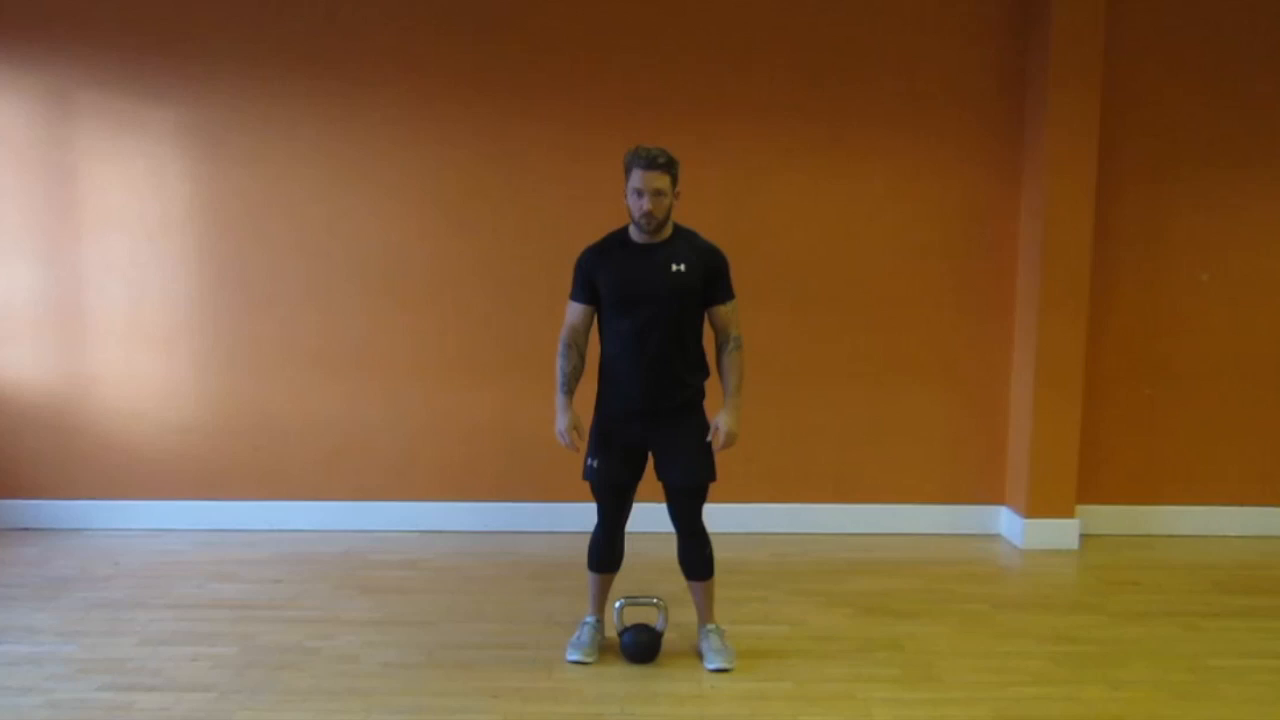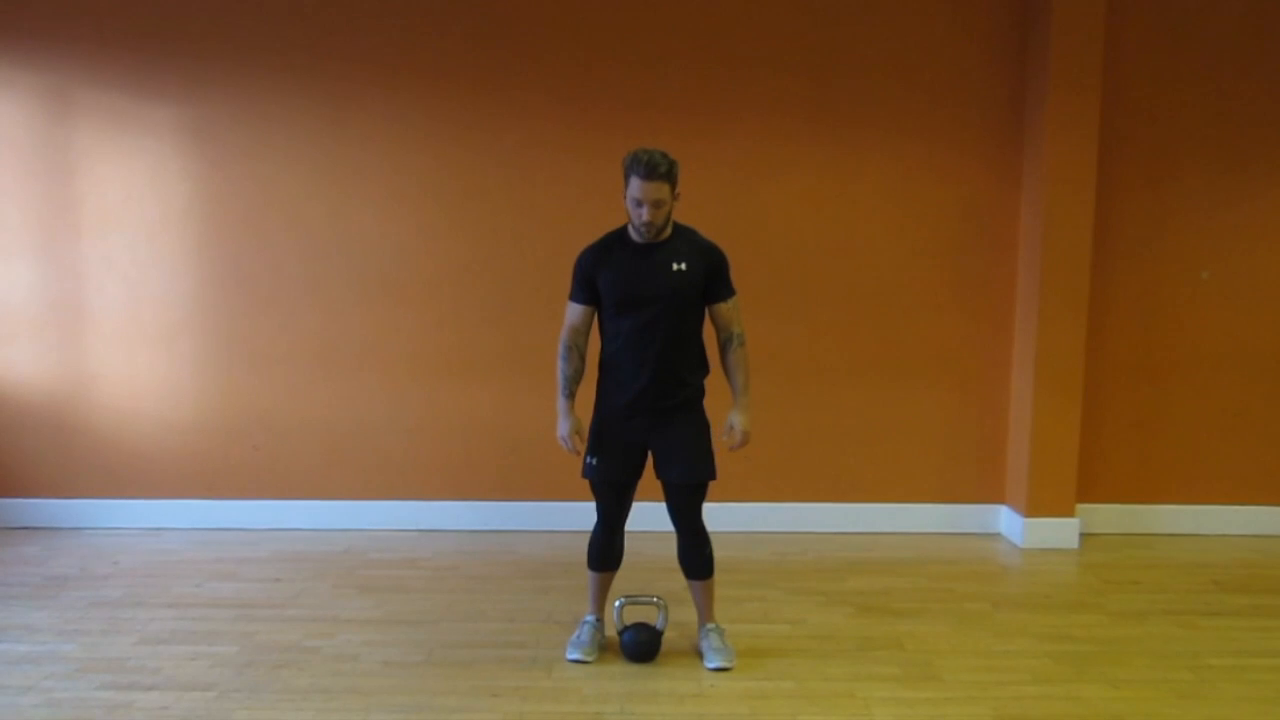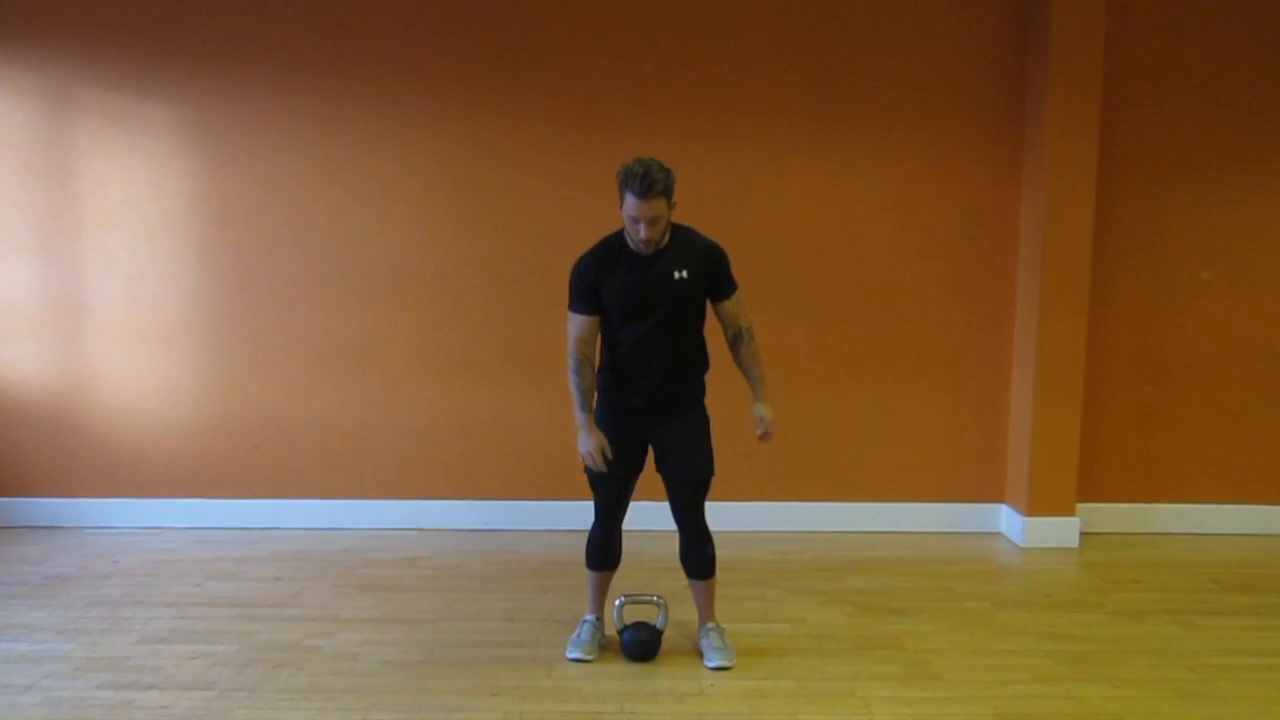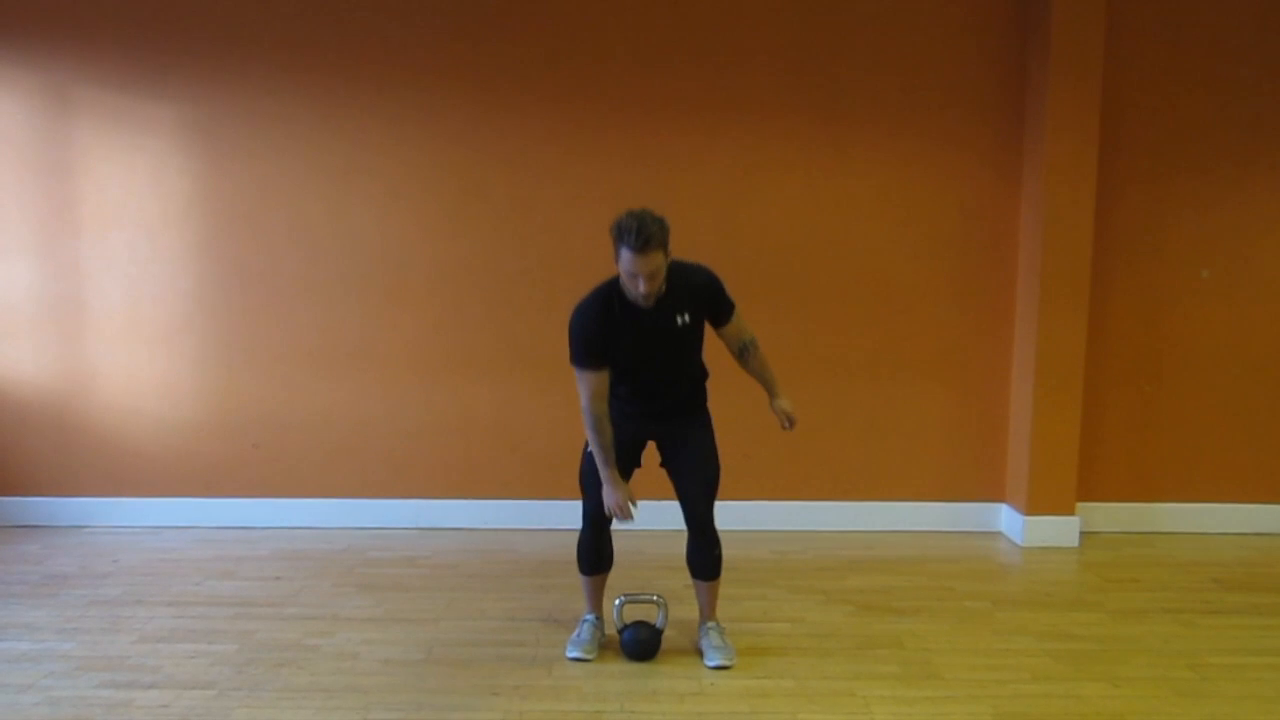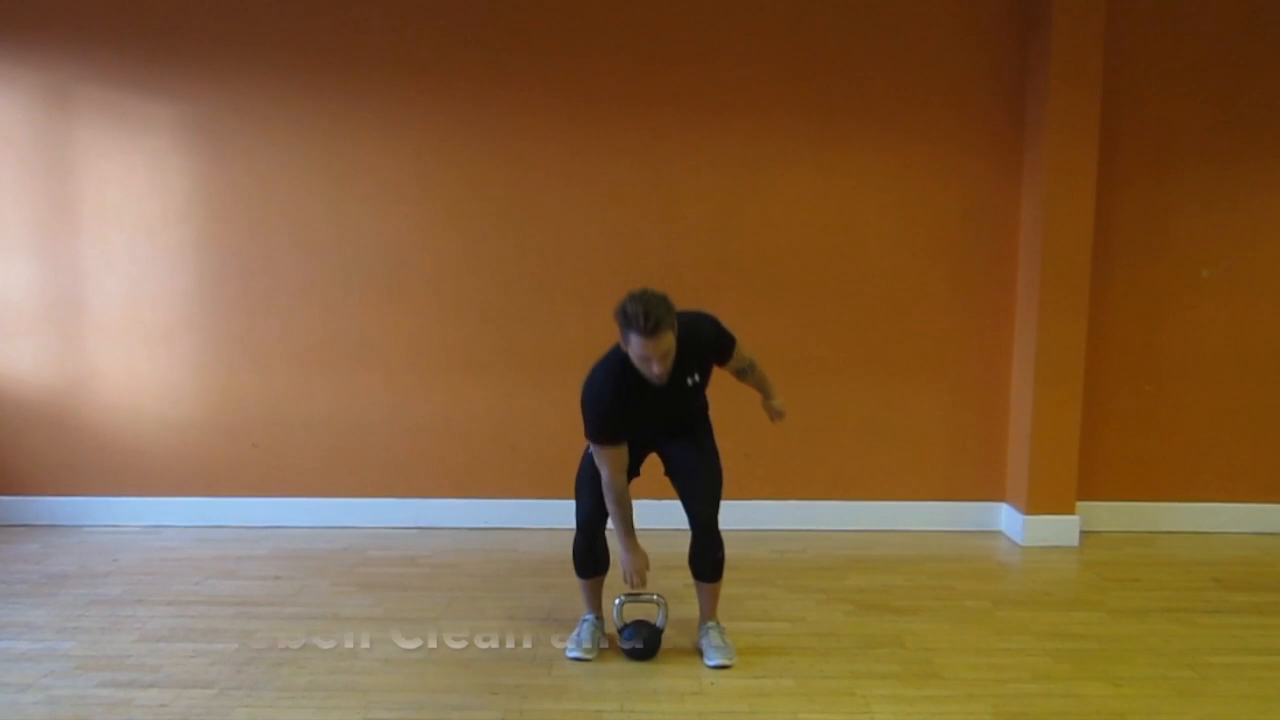
dt=0.2s
person 1, frame 1
left shoulder: (703, 257)
right shoulder: (598, 258)
left elbow: (728, 335)
right elbow: (573, 335)
left wrist: (730, 405)
right wrist: (564, 405)
left hip: (682, 416)
right hip: (616, 417)
left knee: (689, 522)
right knee: (609, 521)
left ankle: (708, 628)
right ankle: (593, 622)
person 1, frame 2
left shoulder: (703, 255)
right shoulder: (597, 257)
left elbow: (730, 331)
right elbow: (574, 335)
left wrist: (740, 404)
right wrist: (565, 409)
left hip: (682, 415)
right hip: (616, 415)
left knee: (689, 521)
right knee: (609, 520)
left ankle: (709, 628)
right ankle: (593, 622)
person 1, frame 3
left shoulder: (703, 254)
right shoulder: (593, 264)
left elbow: (737, 325)
right elbow: (580, 347)
left wrist: (759, 397)
right wrist: (585, 424)
left hip: (683, 412)
right hip: (618, 412)
left knee: (690, 518)
right knee: (607, 517)
left ankle: (708, 626)
right ankle: (593, 620)
person 1, frame 4
left shoulder: (698, 284)
right shoulder: (591, 313)
left elbow: (740, 340)
right elbow: (592, 401)
left wrist: (774, 394)
right wrist: (609, 478)
left hip: (685, 414)
right hip: (621, 413)
left knee: (700, 516)
right knee: (595, 515)
left ankle: (709, 625)
right ankle: (592, 620)
person 1, frame 5
left shoulder: (702, 333)
right shoulder: (603, 386)
left elbow: (741, 363)
right elbow: (613, 478)
left wrist: (767, 394)
right wrist: (628, 546)
left hip: (687, 427)
right hip: (623, 432)
left knee: (704, 518)
right knee: (589, 516)
left ankle: (709, 625)
right ankle: (592, 620)
